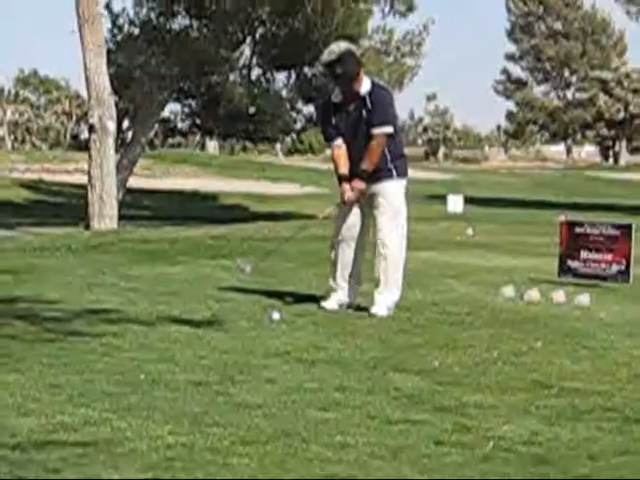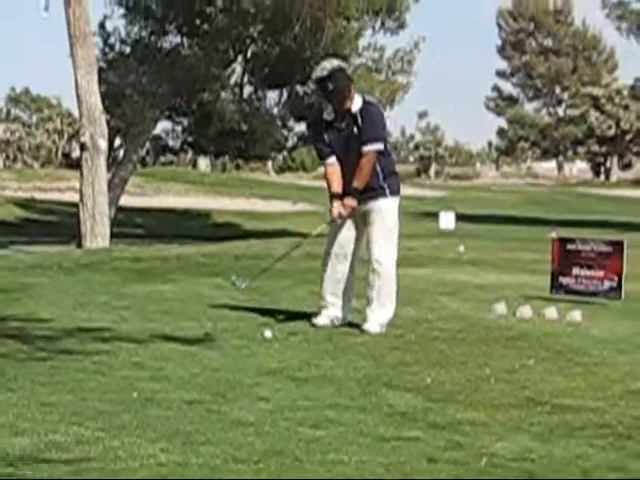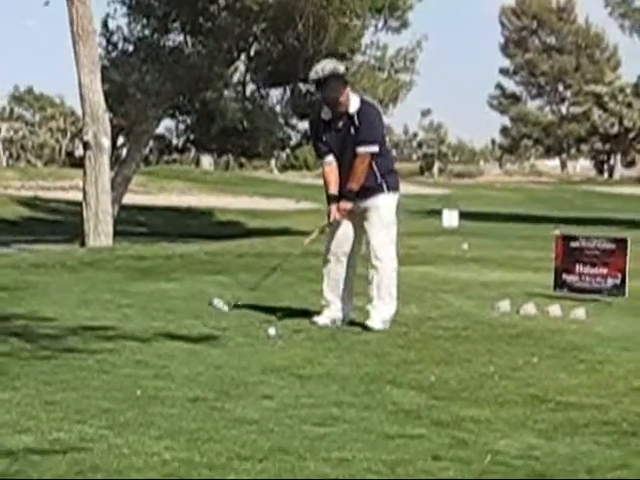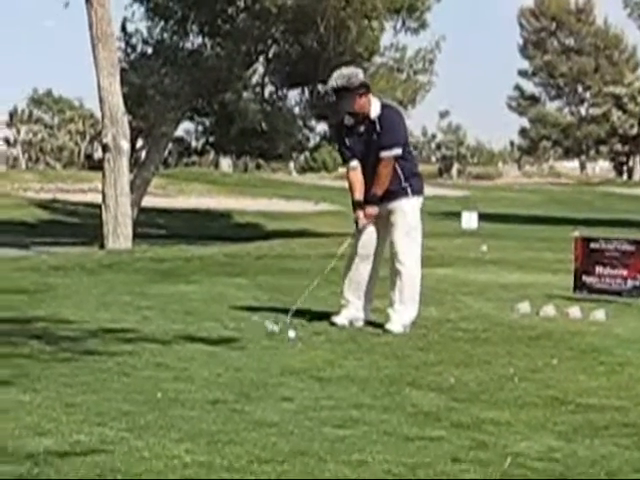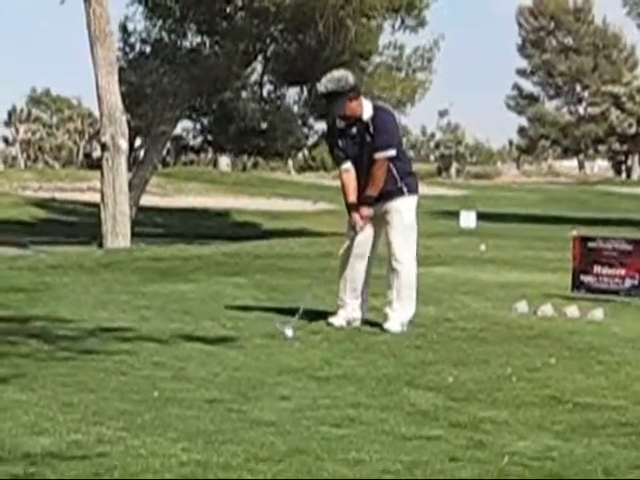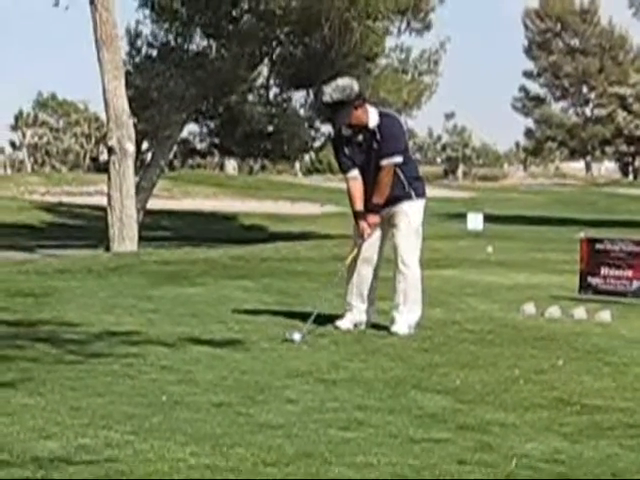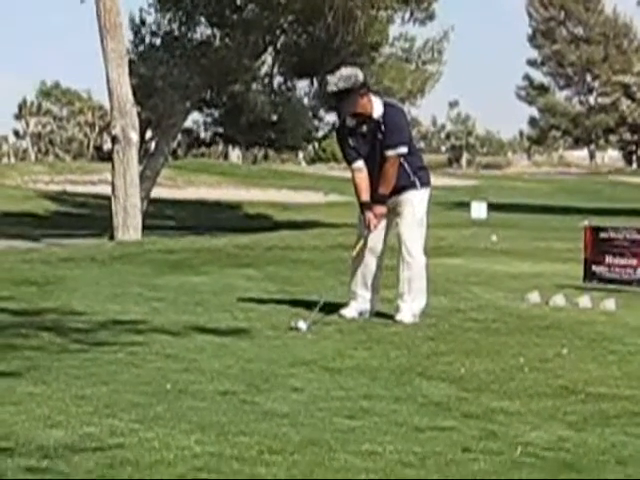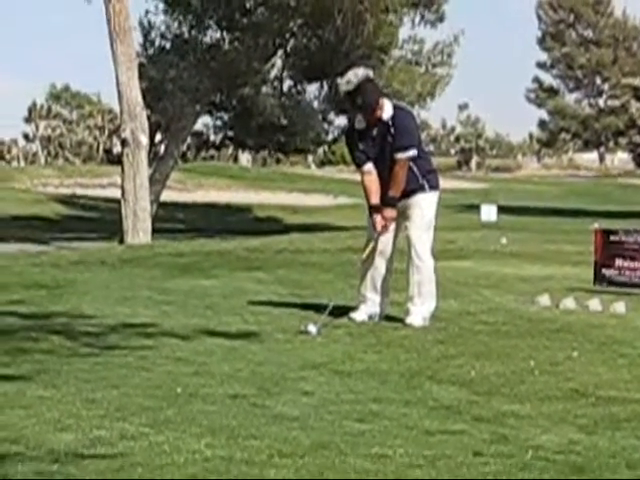
dt=0.4s
person 1, frame 1
left shoulder: (379, 95)
right shoulder: (329, 106)
left elbow: (379, 140)
right elbow: (337, 145)
left wrist: (362, 176)
right wrist: (344, 180)
left hip: (387, 176)
right hip: (355, 180)
left knee: (388, 238)
right knee: (345, 235)
left ankle: (386, 299)
right ankle: (342, 294)
person 1, frame 2
left shoulder: (370, 111)
right shoulder: (321, 124)
left elbow: (369, 157)
right elbow: (330, 164)
left wrist: (353, 194)
right wrist: (336, 198)
left hip: (379, 193)
right hip: (347, 197)
left knee: (381, 256)
right knee: (336, 253)
left ankle: (379, 316)
right ankle: (334, 309)
person 1, frame 3
left shoulder: (367, 112)
right shoulder: (319, 122)
left elbow: (364, 158)
right elbow: (328, 163)
left wrist: (347, 196)
right wrist: (333, 199)
left hip: (379, 192)
right hip: (346, 197)
left knee: (381, 251)
right knee: (336, 252)
left ankle: (381, 313)
right ankle: (336, 309)
person 1, frame 4
left shoulder: (389, 116)
right shoulder: (344, 127)
left elbow: (387, 163)
right elbow: (353, 168)
left wrist: (372, 201)
right wrist: (359, 205)
left hip: (403, 194)
right hip: (370, 200)
left knee: (404, 256)
right knee: (360, 253)
left ankle: (402, 316)
right ankle: (354, 310)
person 1, frame 5
left shoulder: (382, 117)
right shoulder: (336, 128)
left elbow: (381, 164)
right elbow: (346, 170)
left wrist: (368, 202)
right wrist: (353, 207)
left hip: (397, 194)
right hip: (364, 200)
left knee: (400, 255)
right knee: (355, 253)
left ankle: (399, 316)
right ankle: (351, 310)
person 1, frame 6
left shoulder: (388, 124)
right shoulder: (342, 136)
left elbow: (387, 171)
right elbow: (353, 178)
left wrist: (375, 210)
right wrist: (360, 215)
left hip: (405, 198)
right hip: (371, 204)
left knee: (406, 257)
right knee: (362, 256)
left ankle: (405, 318)
right ankle: (357, 313)
person 1, frame 7
left shoulder: (392, 114)
right shoulder: (345, 127)
left elbow: (392, 161)
right elbow: (358, 169)
left wrist: (381, 201)
right wrist: (366, 206)
left hip: (410, 187)
right hip: (376, 194)
left knee: (410, 246)
right knee: (367, 245)
left ankle: (410, 306)
right ankle: (361, 302)
person 1, frame 8
left shoulder: (401, 117)
right shoulder: (354, 131)
left elbow: (402, 164)
right elbow: (368, 172)
left wrist: (391, 204)
right wrist: (376, 209)
left hip: (419, 191)
right hip: (385, 196)
left knee: (419, 248)
right knee: (377, 248)
left ankle: (420, 310)
right ankle: (371, 305)
